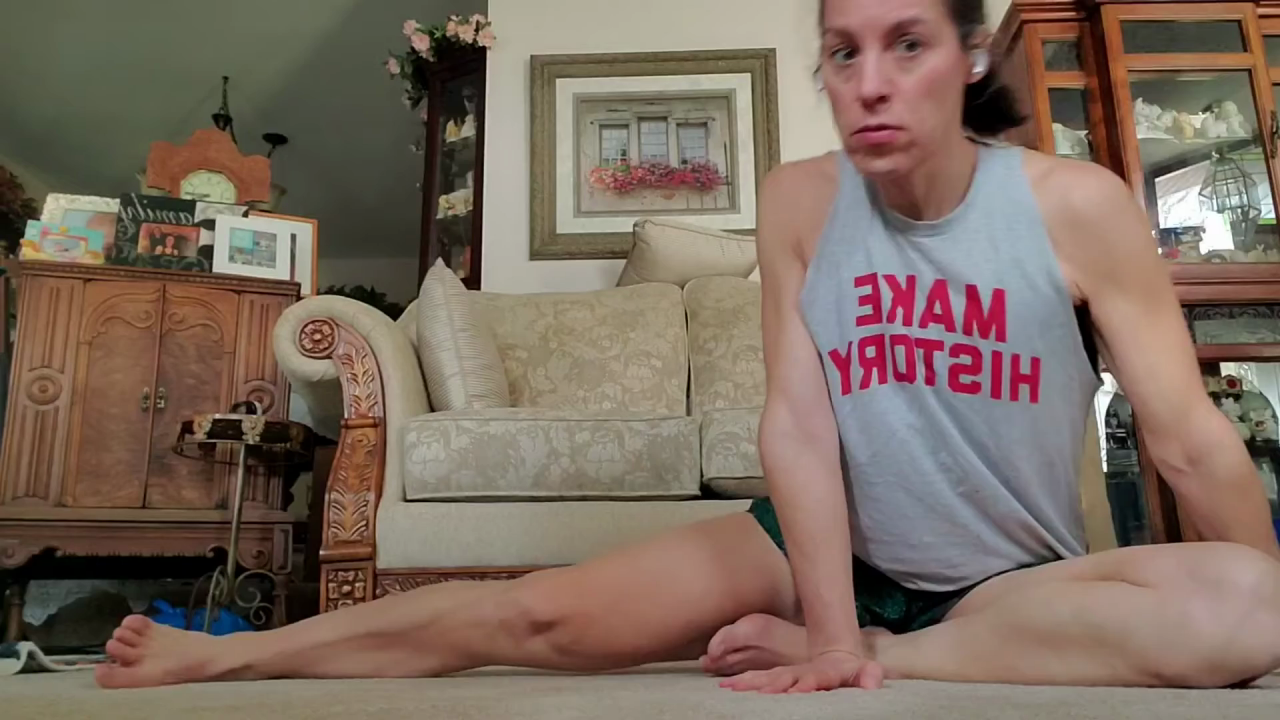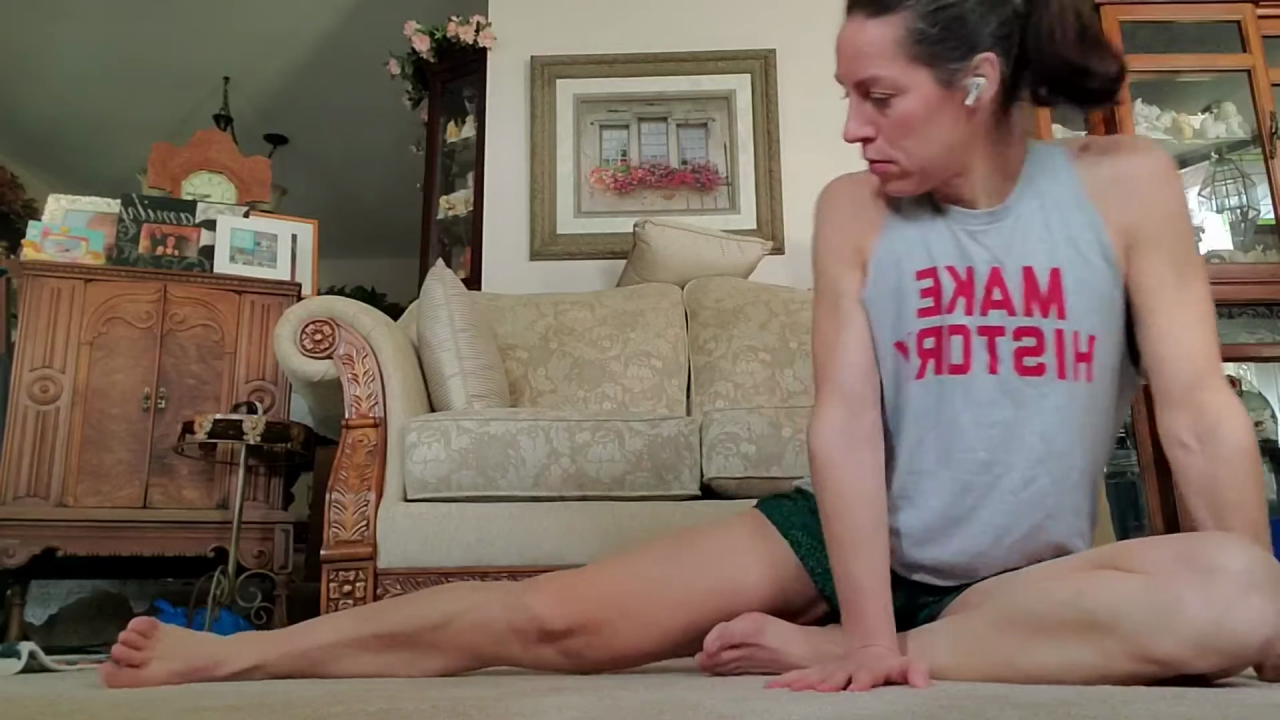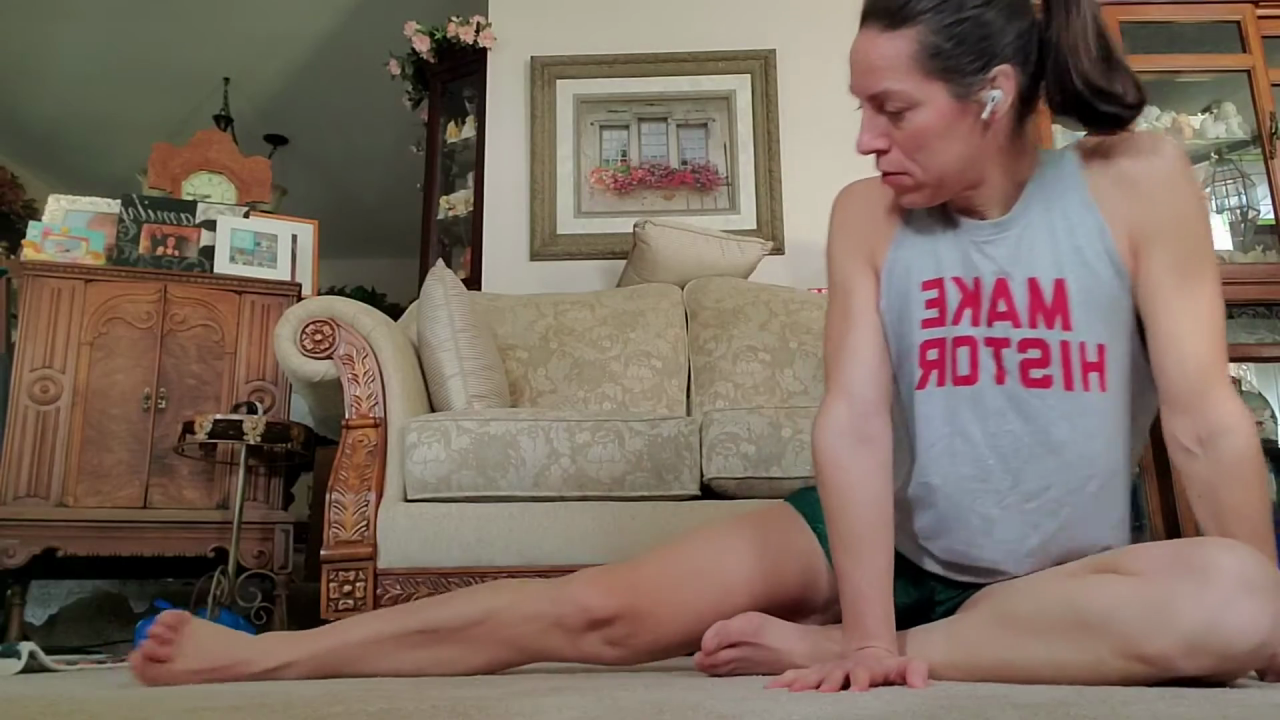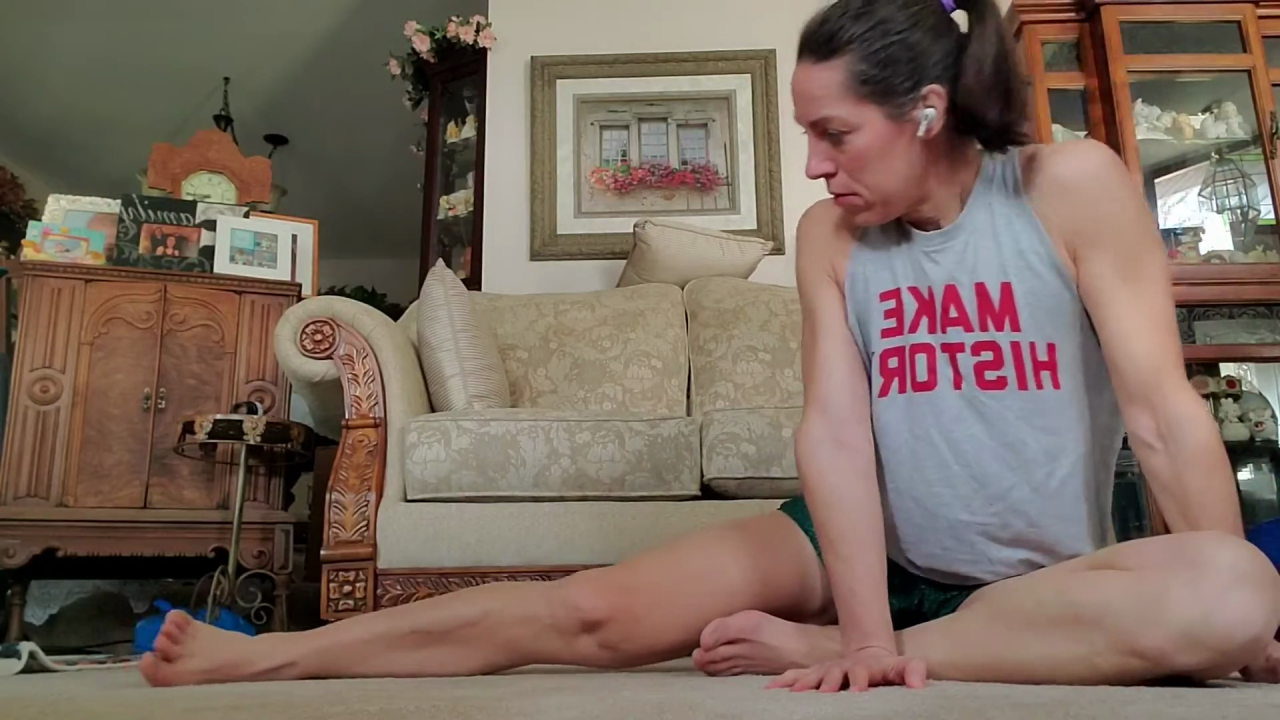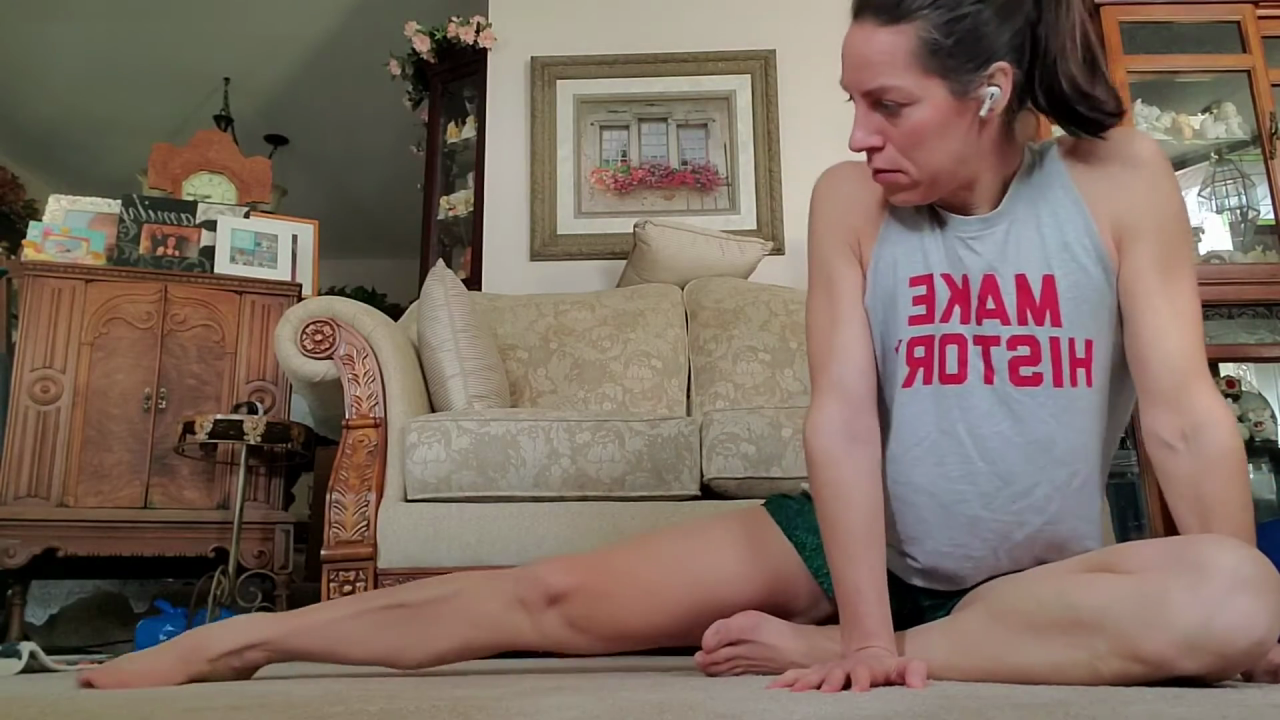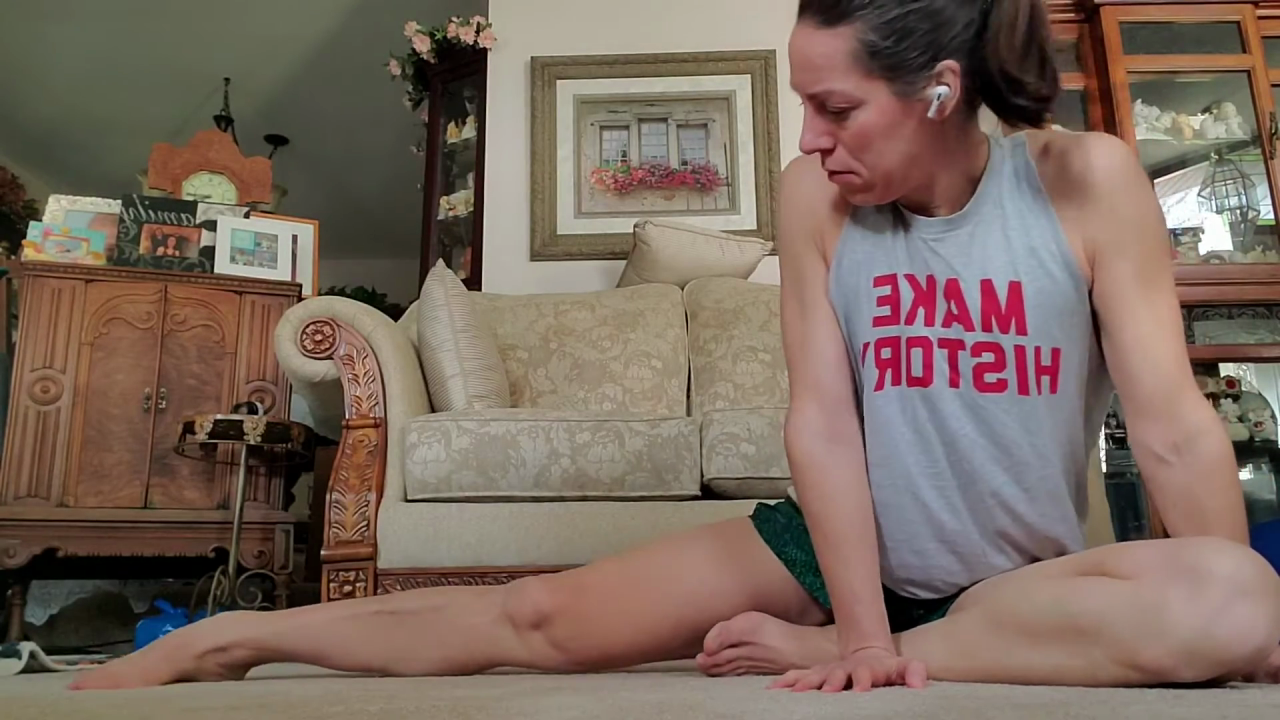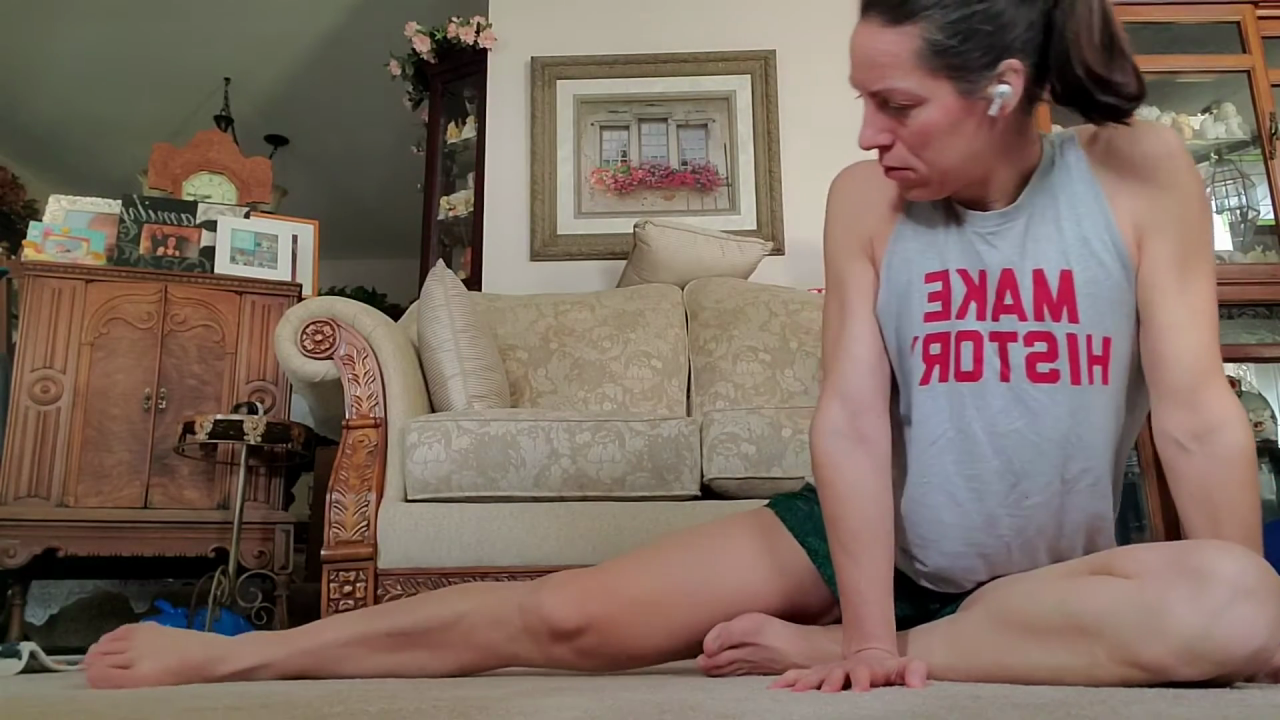
dt=0.5s
person 1, frame 1
left shoulder: (1078, 207)
right shoulder: (796, 200)
right elbow: (795, 425)
right wrist: (833, 629)
left hip: (1014, 580)
right hip: (839, 544)
right knee: (547, 612)
left ankle: (884, 658)
right ankle: (219, 655)
person 1, frame 2
left shoulder: (1124, 183)
right shoulder: (852, 211)
right elbow: (843, 422)
right wrist: (874, 630)
left hip: (1021, 581)
right hip: (847, 534)
right knee: (557, 618)
left ankle: (820, 653)
right ankle: (229, 656)
person 1, frame 3
left shoulder: (1138, 184)
right shoulder: (866, 218)
right elbow: (853, 423)
right wrist: (872, 627)
left hip: (1046, 585)
right hip: (880, 535)
right knee: (598, 610)
left ankle: (817, 652)
right ankle: (259, 654)
person 1, frame 4
left shoulder: (1076, 186)
right shoulder: (829, 237)
left elbow: (1163, 411)
right elbow: (833, 431)
right wrist: (867, 629)
left hip: (1039, 583)
right hip: (874, 547)
right knee: (588, 612)
left ankle: (814, 649)
right ankle: (264, 656)
person 1, frame 5
left shoulder: (1121, 180)
right shoulder: (848, 201)
right elbow: (841, 417)
right wrist: (869, 628)
left hip: (1034, 579)
right hip: (860, 538)
right knee: (556, 593)
left ankle: (812, 654)
right ankle: (233, 642)
person 1, frame 6
left shoulder: (1088, 181)
right shoulder: (814, 195)
left elbow: (1172, 426)
right elbow: (821, 423)
right wrist: (863, 629)
left hip: (1027, 580)
right hip: (840, 542)
right knee: (539, 617)
left ankle: (811, 657)
right ankle: (225, 640)
person 1, frame 7
left shoulder: (1136, 172)
right shoulder: (865, 199)
right elbow: (851, 417)
right wrist: (871, 627)
left hip: (1041, 577)
right hip: (869, 533)
right knee: (566, 616)
left ankle: (818, 654)
right ankle: (237, 656)
